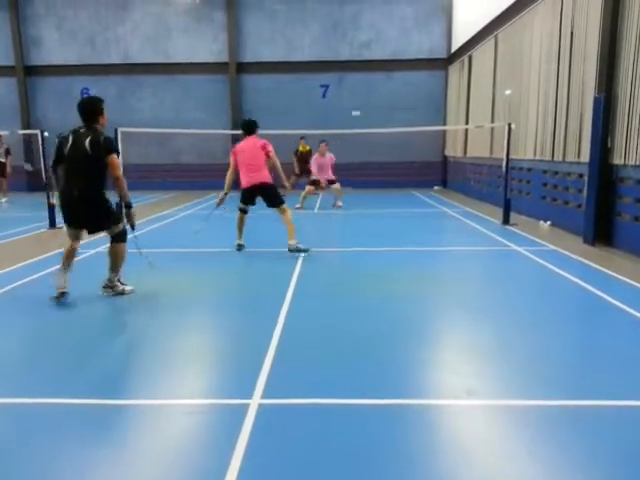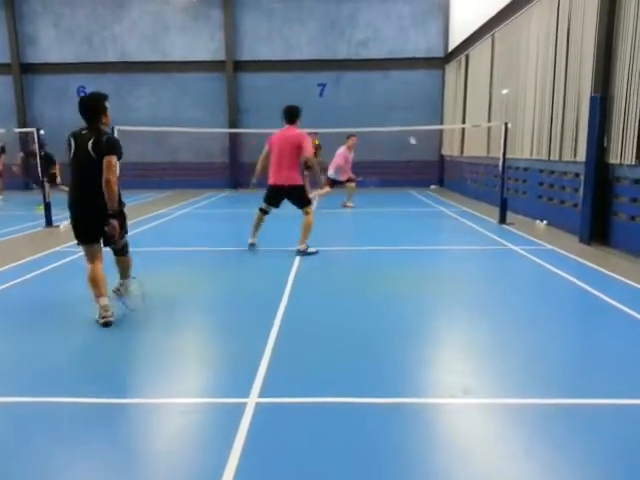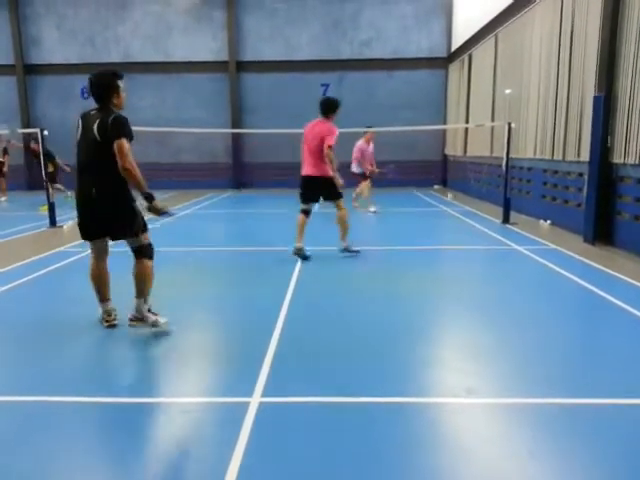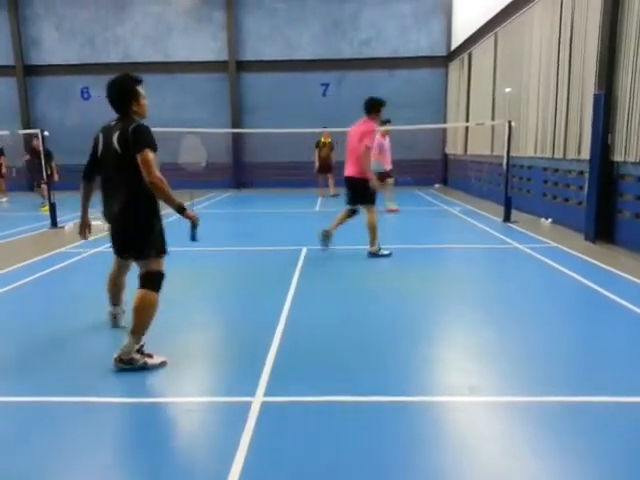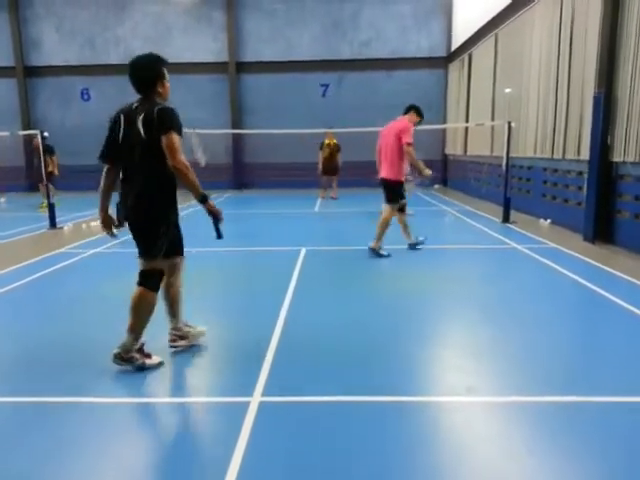
dt=0.3s
person 1, frame 1
left shoulder: (67, 138)
right shoulder: (104, 141)
left elbow: (56, 169)
right elbow: (117, 176)
left wrist: (62, 194)
right wrist: (127, 206)
left hip: (68, 198)
right hip: (93, 198)
left knee: (73, 242)
right knee: (119, 233)
left ankle: (62, 281)
right ankle: (113, 282)
person 1, frame 2
left shoulder: (73, 139)
right shoulder: (109, 142)
right elbow: (109, 179)
right wrist: (113, 215)
left hip: (79, 207)
right hip: (104, 208)
left knee: (94, 259)
right knee: (120, 247)
left ankle: (104, 307)
right ankle: (123, 285)
person 1, frame 3
left shoulder: (83, 119)
right shoulder: (117, 122)
right elbow: (126, 165)
right wrist: (149, 198)
left hip: (86, 199)
right hip: (115, 197)
left knee: (98, 255)
right knee: (143, 250)
left ankle: (107, 312)
right ankle: (141, 311)
person 1, frame 4
left shoulder: (102, 134)
right shoulder: (138, 131)
left elbow: (88, 179)
right elbow: (152, 178)
left wrist: (84, 216)
right wrist: (181, 209)
left hip: (115, 213)
right hip: (140, 214)
left knee: (121, 263)
right knee: (152, 277)
left ankle: (116, 312)
right ankle: (129, 351)
person 1, frame 5
left shoulder: (120, 117)
right shoulder: (164, 114)
left elbow: (110, 168)
right elbow: (177, 164)
left wrist: (104, 210)
right wrist: (204, 199)
left hip: (133, 205)
right hip: (156, 206)
left knee: (174, 264)
right knee: (152, 274)
left ankle: (178, 329)
right ankle: (128, 349)
person 2, frame 1
left shoulder: (236, 148)
right shoulder: (263, 143)
left elbow: (232, 171)
right elbow: (274, 160)
left wrist: (225, 192)
right wrist: (284, 180)
left hip: (247, 184)
right hip: (264, 182)
left knee: (242, 211)
right knee: (285, 211)
left ankle: (239, 241)
right ankle: (292, 243)
person 2, frame 2
left shoulder: (274, 136)
right shoulder: (301, 135)
left elbow: (264, 158)
right elbow: (308, 157)
left wrist: (256, 176)
right wrist: (319, 174)
left hip: (275, 182)
right hip: (294, 182)
left knee: (263, 210)
right knee: (308, 212)
left ankle: (252, 240)
right ankle: (302, 246)
person 2, frame 3
left shoulder: (309, 126)
right shoulder: (330, 129)
right elbow: (327, 153)
right wrist: (336, 176)
left hip: (307, 174)
right hip: (323, 175)
left knee: (305, 210)
right knee: (341, 207)
left ankle: (299, 246)
right ankle: (345, 244)
person 2, frame 4
left shoulder: (355, 126)
right shoulder: (370, 127)
right elbow: (364, 153)
right wrist: (371, 177)
left hip: (349, 174)
right hip: (361, 175)
left knee: (352, 209)
right knee: (371, 210)
left ankle: (329, 231)
right ankle: (374, 248)
person 2, frame 5
left shoulder: (388, 127)
right shoulder: (406, 126)
left elbow: (379, 151)
right elbow: (408, 151)
left wrist: (381, 170)
right wrist: (423, 169)
left hip: (385, 174)
right hip: (394, 176)
left knee: (401, 206)
right knee: (390, 210)
left ankle: (410, 240)
right ankle: (375, 245)
